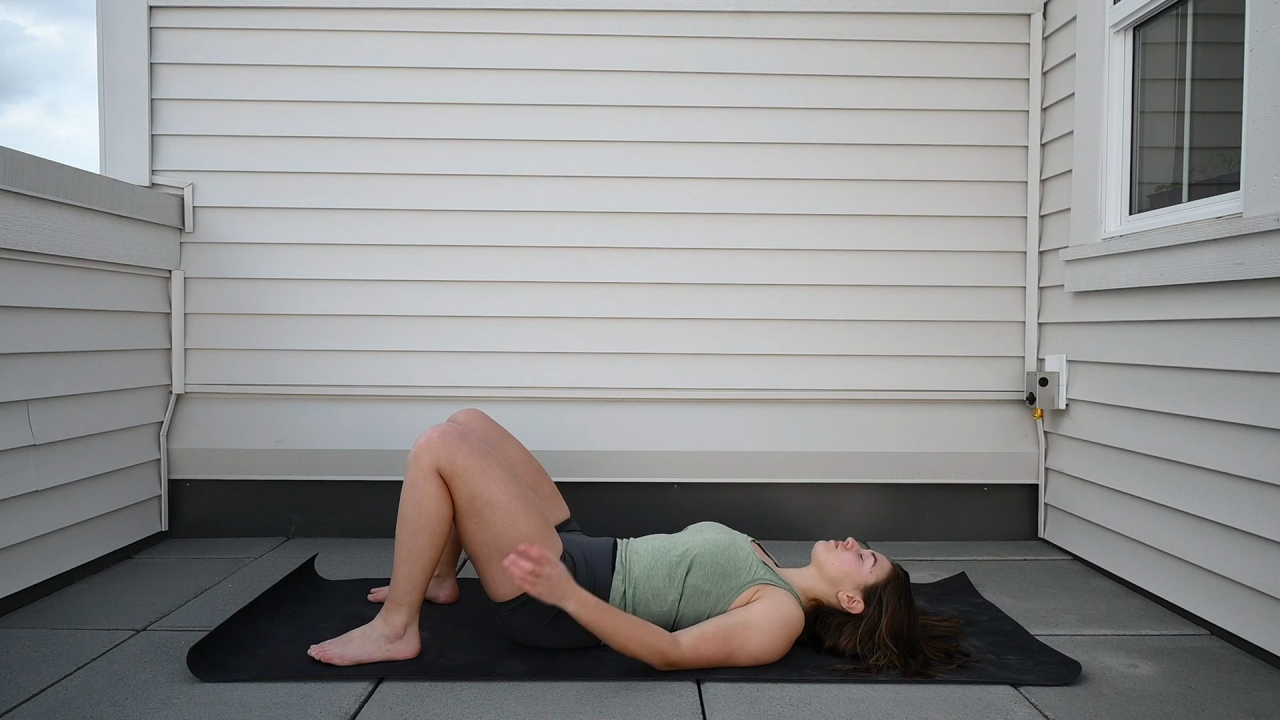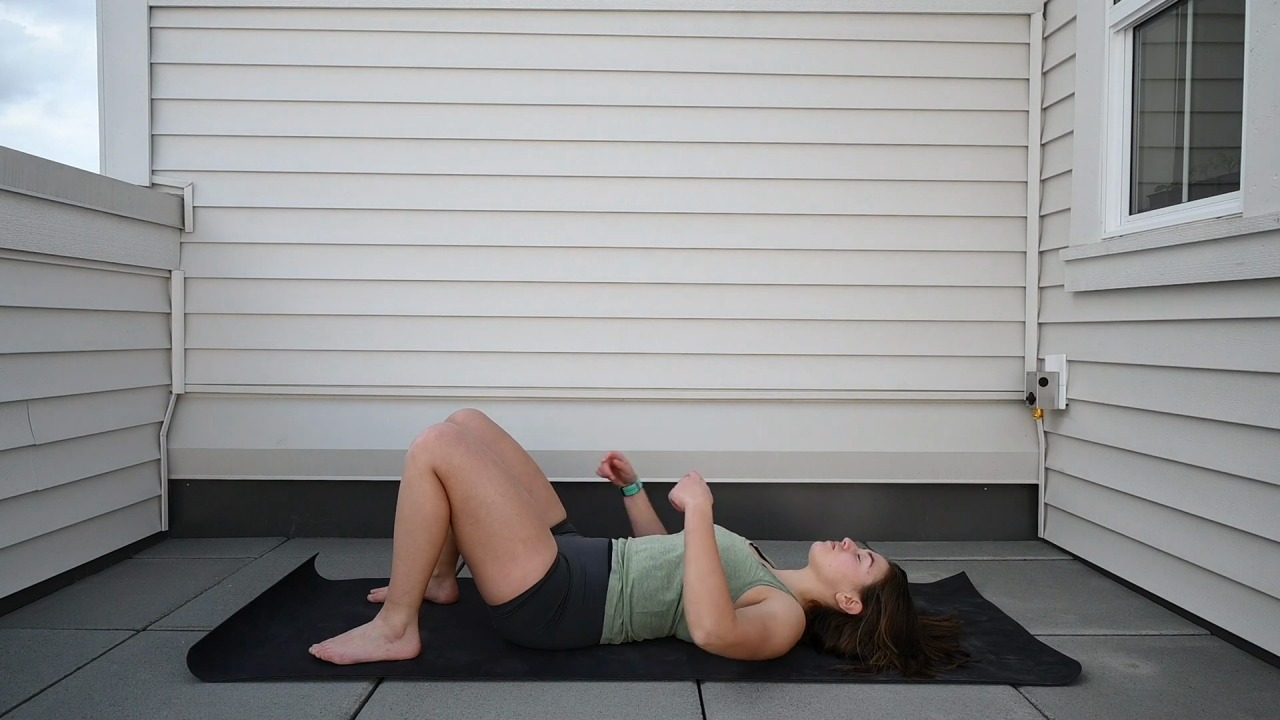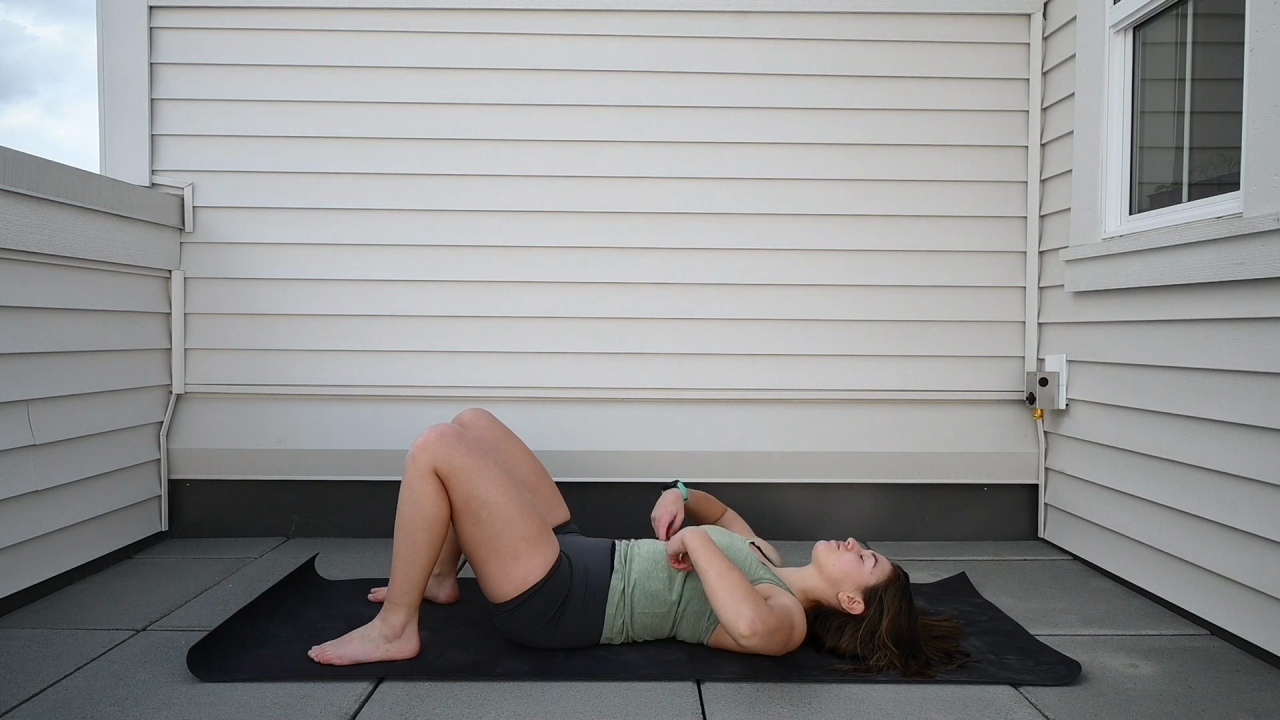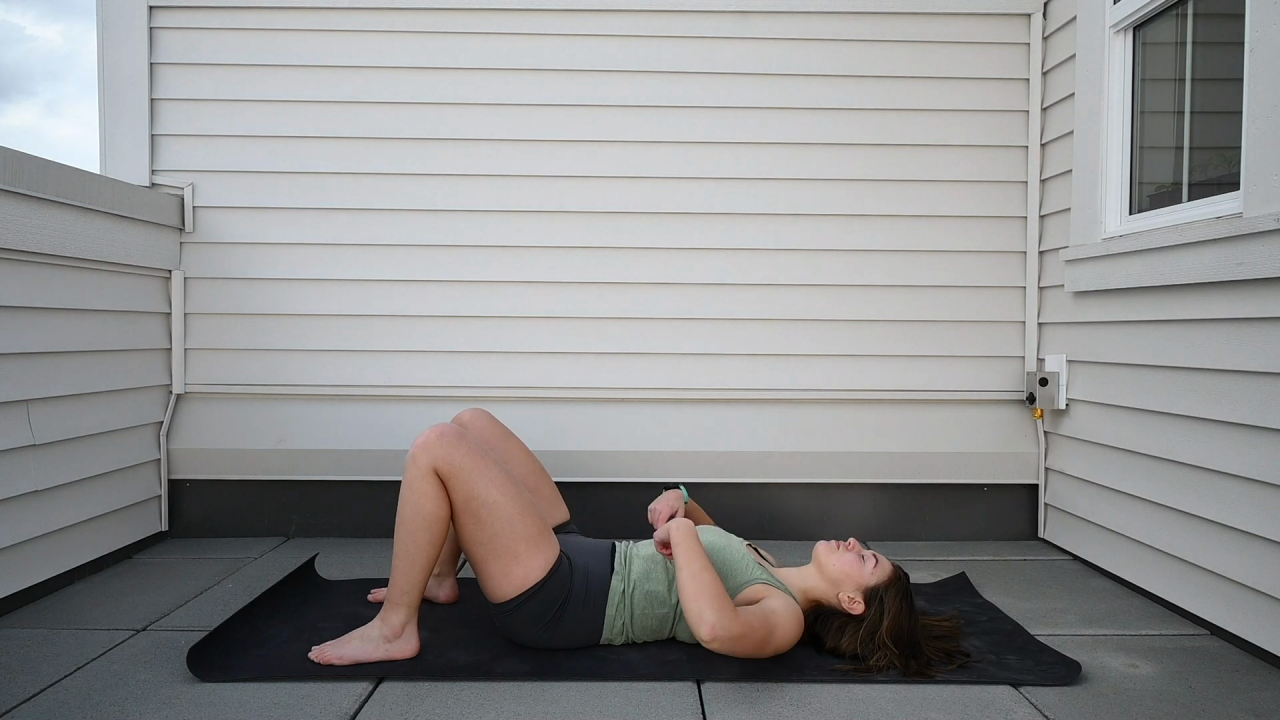
dt=0.3s
person 1, frame 1
left shoulder: (782, 619)
right shoulder: (771, 575)
left elbow: (669, 650)
left wrist: (569, 598)
left hip: (562, 597)
right hip: (580, 553)
left knee: (437, 448)
right knee: (467, 422)
left ankle: (395, 630)
right ankle: (438, 577)
person 1, frame 2
left shoulder: (785, 621)
right shoulder: (765, 576)
left elbow: (710, 630)
left wrist: (699, 507)
right wrist: (634, 491)
left hip: (550, 602)
right hip: (576, 557)
left knee: (433, 448)
right knee: (464, 423)
left ankle: (394, 630)
right ankle: (436, 579)
person 1, frame 3
left shoulder: (787, 619)
right shoulder: (771, 572)
left elbow: (751, 624)
right elbow: (723, 515)
left wrist: (699, 542)
right wrist: (683, 497)
left hip: (554, 601)
right hip: (576, 555)
left knee: (435, 448)
right knee: (472, 421)
left ankle: (393, 630)
right ankle: (439, 578)
person 1, frame 4
left shoulder: (784, 619)
right shoulder: (770, 572)
left elbow: (712, 627)
right elbow: (700, 535)
left wrist: (683, 534)
right wrist: (681, 500)
left hip: (553, 600)
right hip: (577, 555)
left knee: (435, 448)
right knee: (470, 423)
left ankle: (393, 630)
right ankle: (438, 578)
